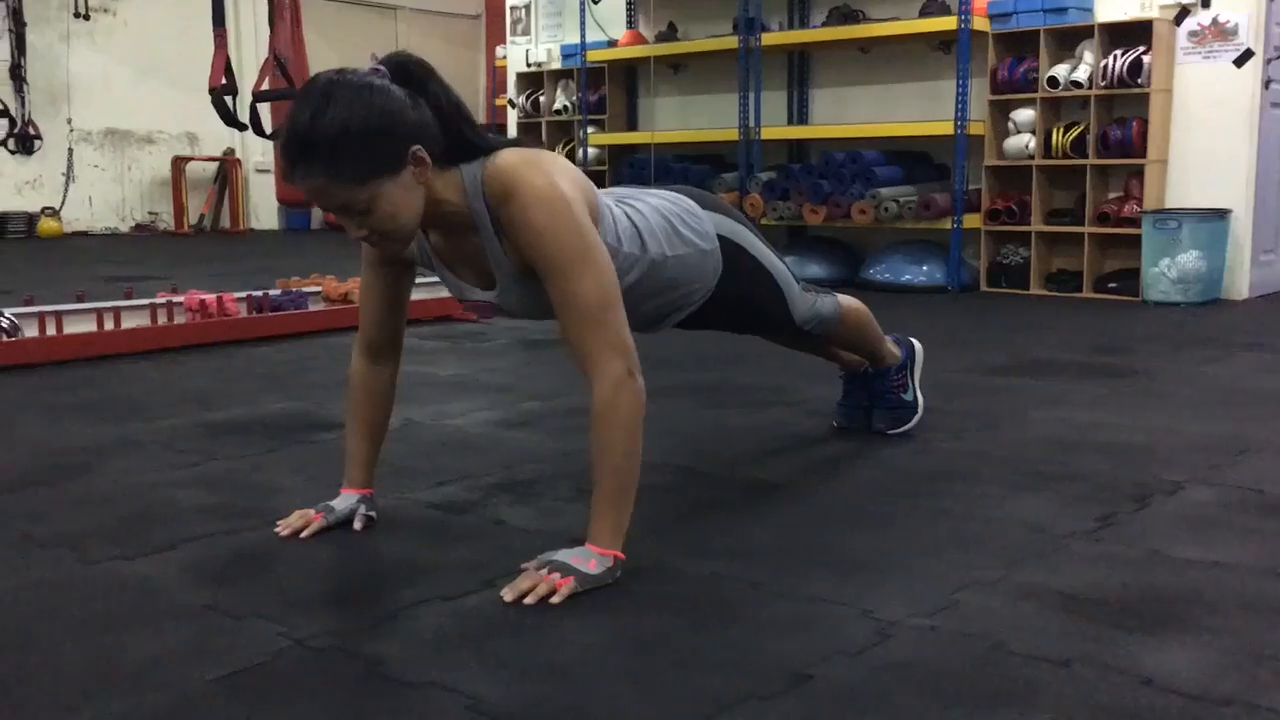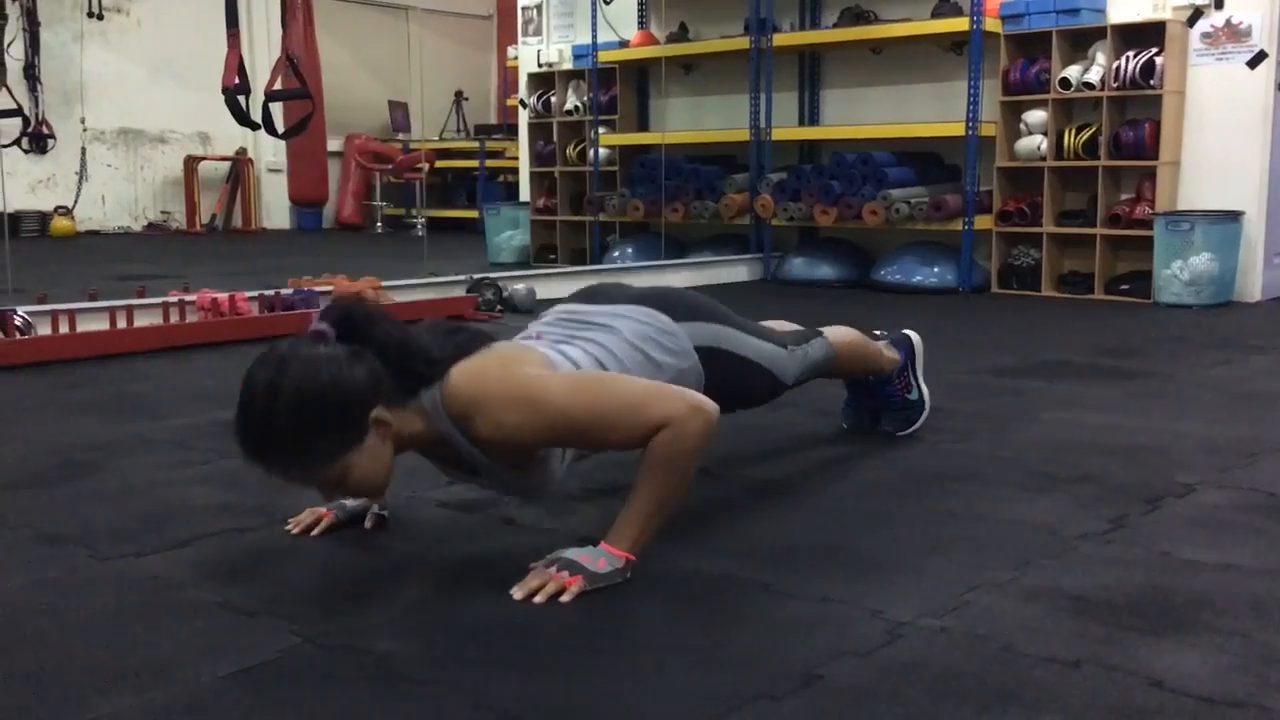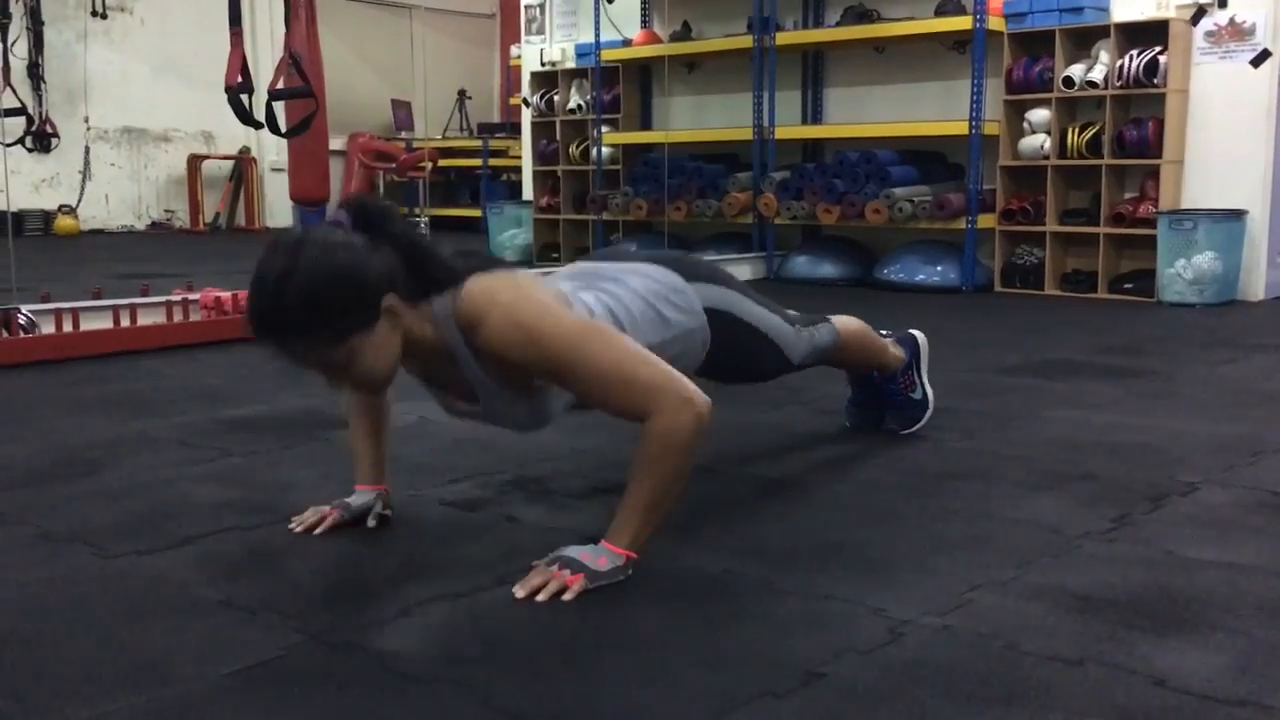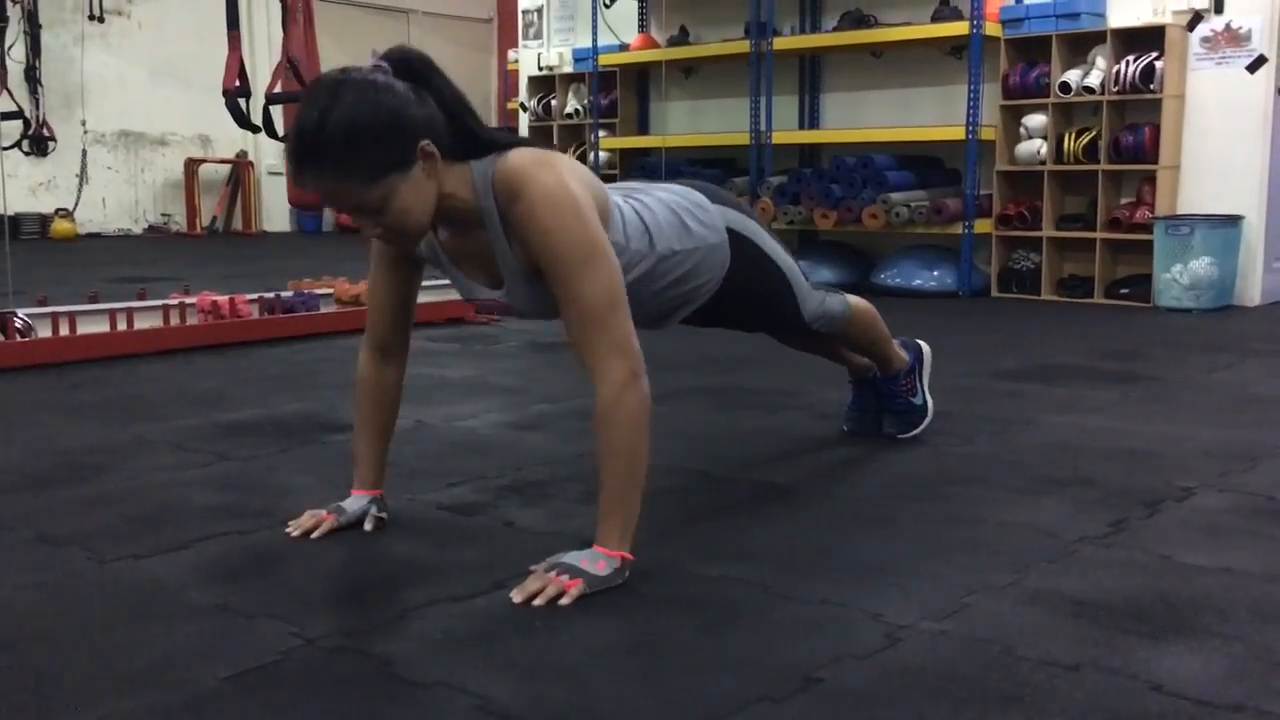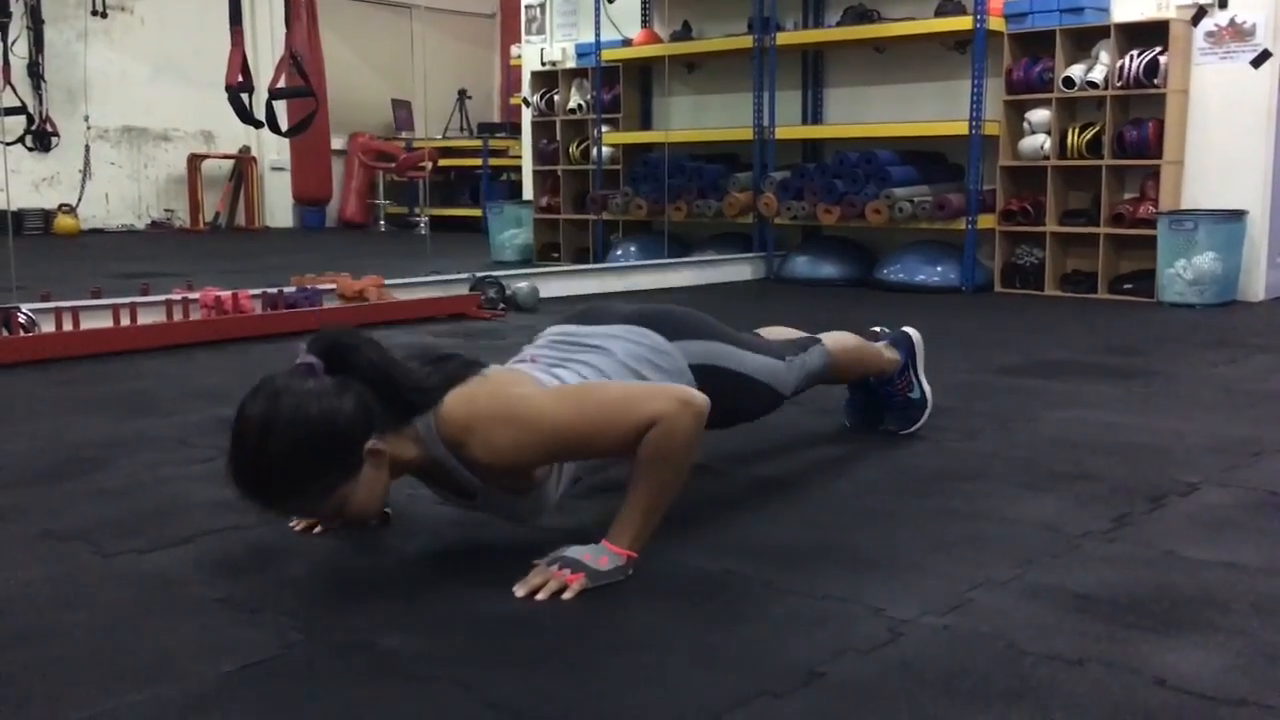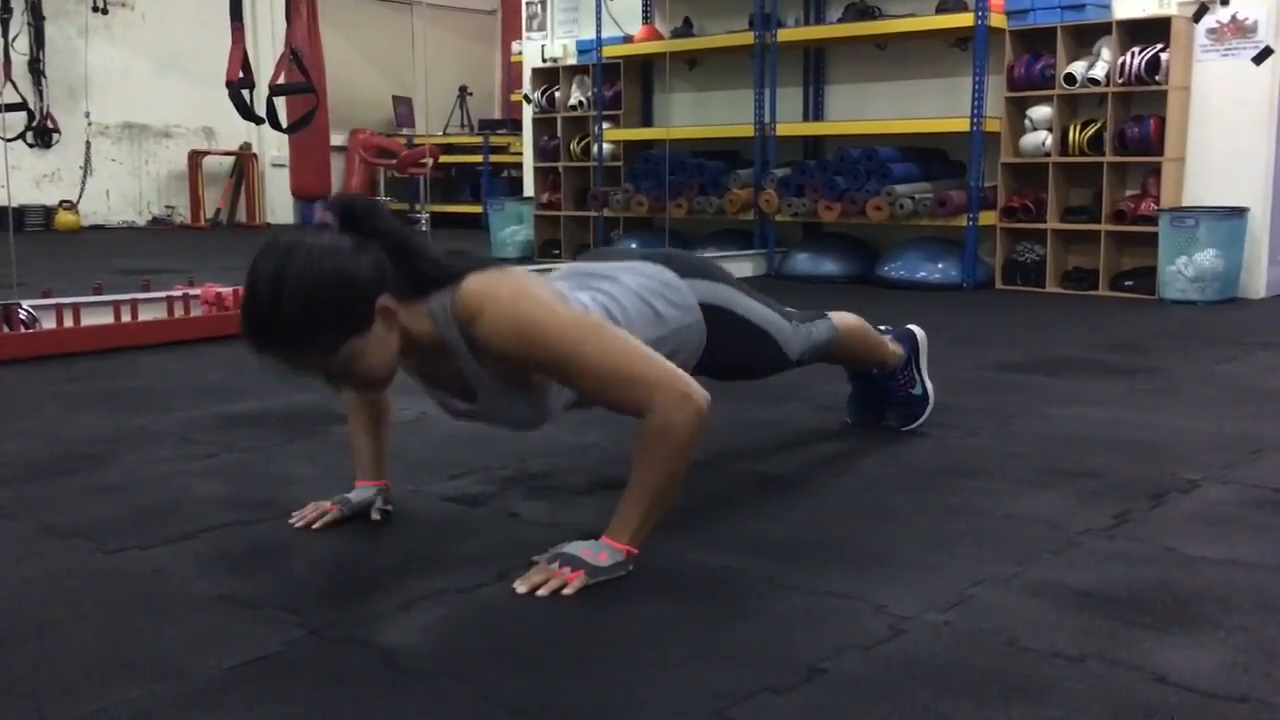
dt=0.5s
person 1, frame 1
left shoulder: (531, 196)
right shoulder: (399, 206)
left elbow: (614, 374)
right elbow: (375, 356)
left wrist: (602, 549)
right wrist: (355, 489)
left hip: (699, 248)
right hip: (633, 259)
left knee: (803, 315)
right knee: (786, 332)
left ankle: (891, 361)
right ankle: (858, 374)
person 1, frame 2
left shoulder: (494, 403)
right shoulder: (377, 382)
left elbow: (694, 416)
left wrist: (614, 552)
right wrist: (362, 491)
left hip: (676, 346)
right hip: (593, 324)
left knee: (794, 361)
right knee: (771, 340)
left ankle: (891, 356)
right ankle: (872, 352)
person 1, frame 3
left shoulder: (502, 318)
right shoulder: (381, 305)
left elbow: (684, 407)
right elbow: (369, 392)
left wrist: (617, 550)
right wrist: (368, 486)
left hip: (684, 311)
right hip: (609, 291)
left knee: (806, 346)
right knee: (793, 352)
left ankle: (896, 354)
right ankle: (864, 389)
person 1, frame 4
left shoulder: (540, 192)
right shoulder: (405, 208)
left elbow: (618, 375)
right elbow: (382, 352)
left wrist: (610, 552)
right wrist: (365, 491)
left hip: (709, 244)
right hip: (651, 269)
left knee: (812, 317)
right knee: (795, 333)
left ankle: (900, 363)
right ankle: (864, 375)
person 1, frame 5
left shoulder: (483, 432)
right shoulder: (374, 406)
left elbow: (686, 408)
left wrist: (618, 549)
right wrist: (346, 498)
left hip: (667, 363)
right hip: (584, 346)
left knee: (790, 368)
right knee: (763, 350)
left ankle: (891, 355)
right ankle: (879, 354)
person 1, frame 6
left shoulder: (499, 315)
right shoulder: (383, 314)
left elbow: (682, 403)
right elbow: (364, 390)
left wrist: (616, 546)
right wrist: (368, 482)
left hip: (679, 307)
right hip: (598, 290)
left knee: (800, 340)
right knee: (788, 336)
left ankle: (895, 352)
right ankle: (872, 369)
